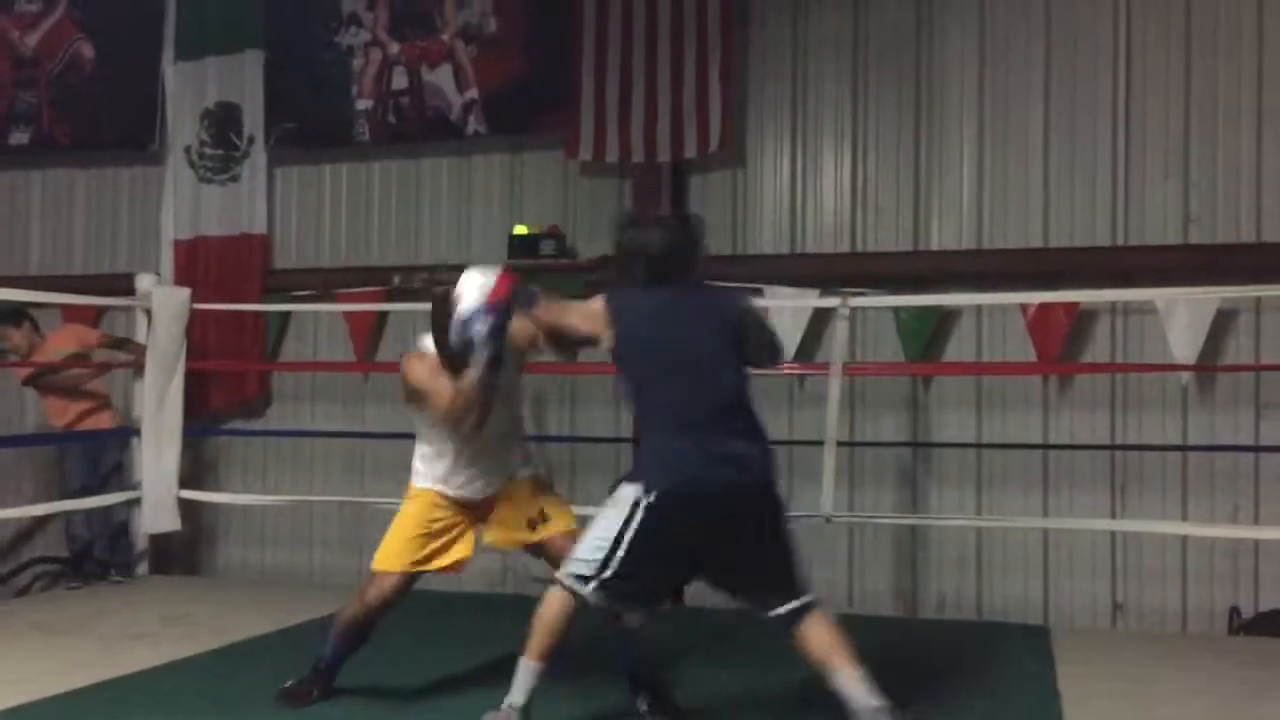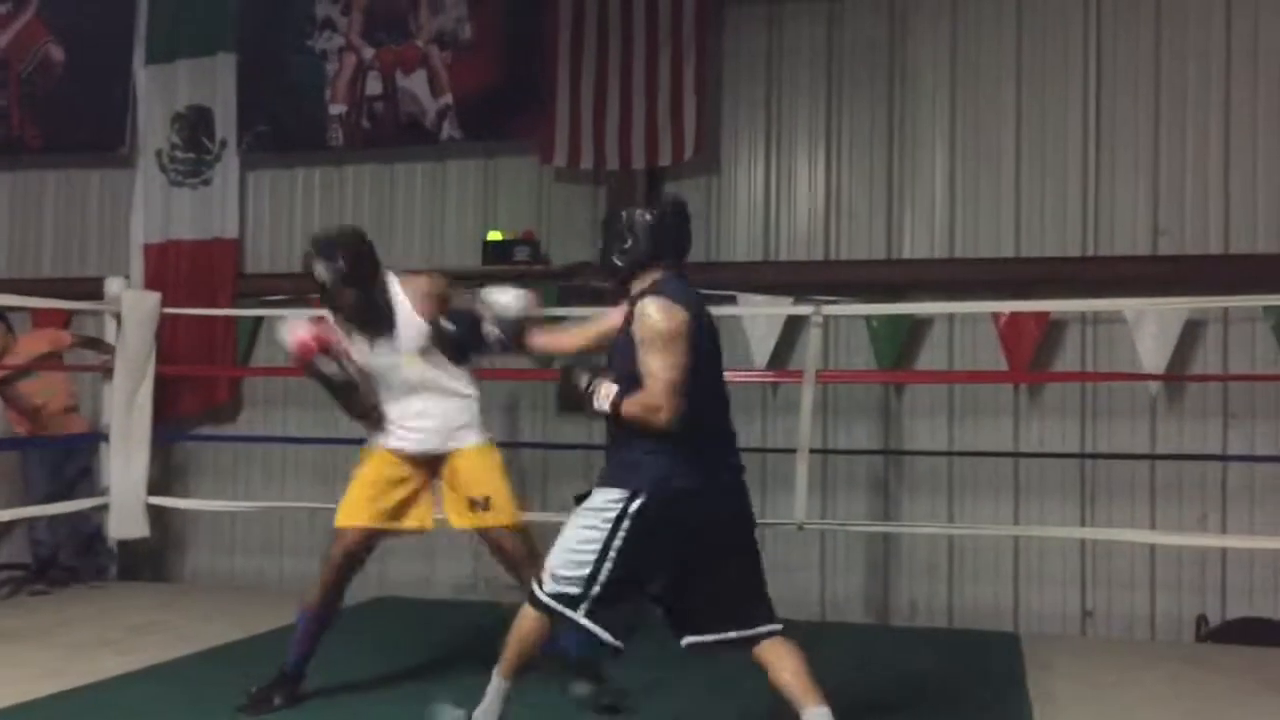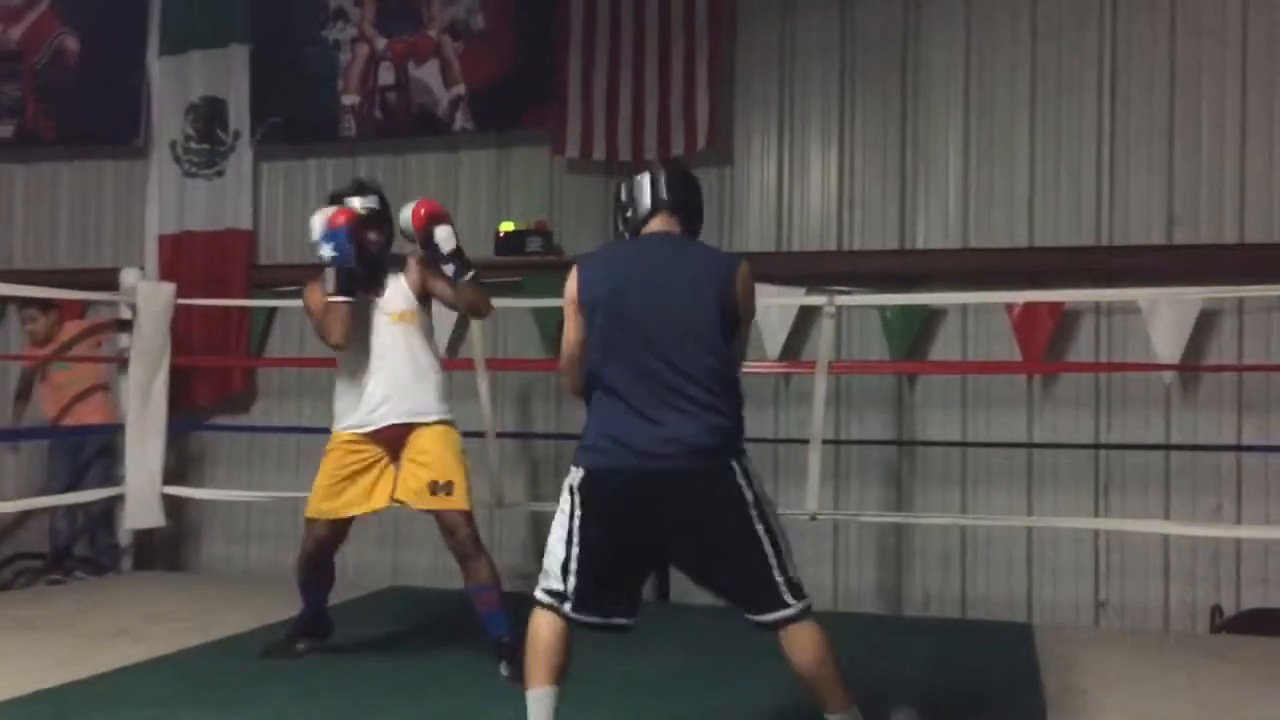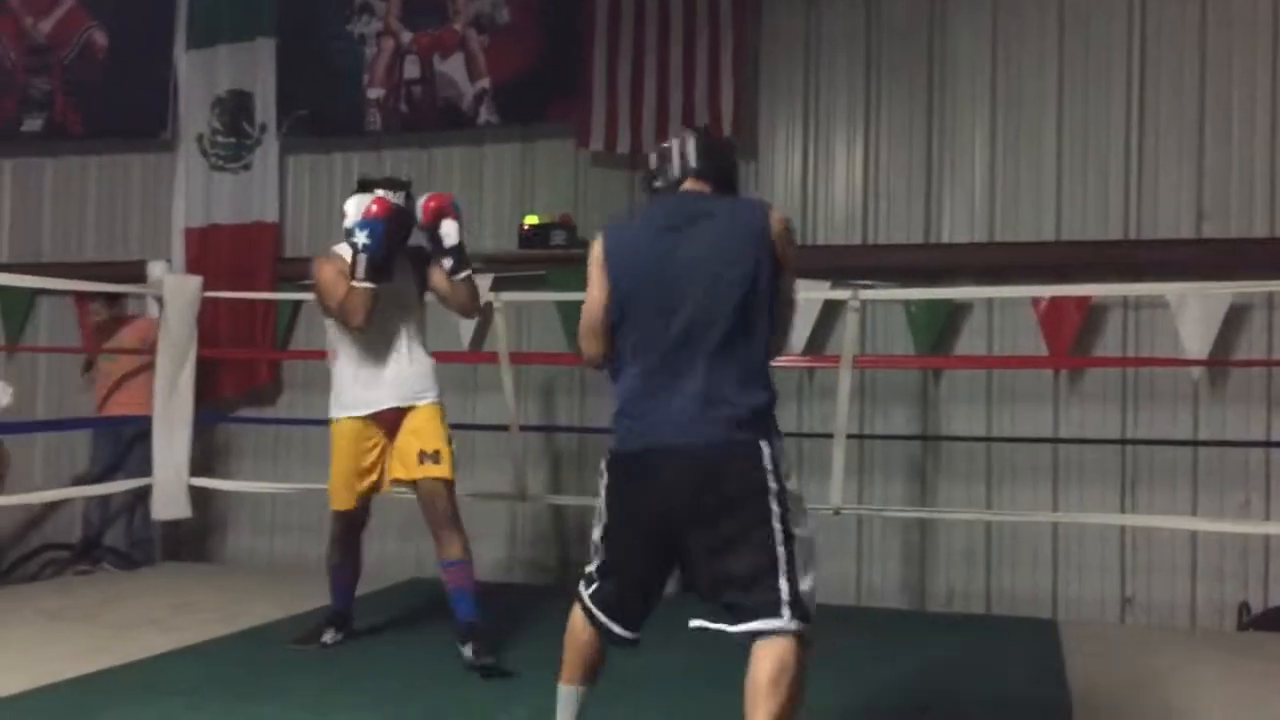
dt=0.3s
person 1, frame 1
left shoulder: (614, 308)
right shoulder: (726, 305)
left elbow: (550, 316)
right elbow: (768, 354)
left hip: (670, 487)
right hip: (747, 480)
left knee: (571, 581)
right knee: (795, 609)
person 1, frame 2
left shoulder: (657, 309)
right shoulder: (674, 301)
left elbow: (662, 410)
right elbow: (579, 338)
left wrist: (601, 393)
right wrist: (512, 336)
left hip: (651, 492)
right hip: (717, 493)
left knee: (546, 596)
right knee: (757, 629)
person 1, frame 3
left shoulder: (588, 273)
right shoulder: (732, 273)
left elbow: (574, 375)
left hip: (610, 467)
right hip: (707, 465)
left knee: (552, 602)
right knee: (786, 608)
person 1, frame 4
left shoulder: (614, 242)
right shoulder: (768, 225)
left elbow: (595, 350)
left hip: (638, 448)
right hip: (736, 446)
left knee: (597, 599)
right knee: (779, 621)
person 2, frame 1
left shoulder: (508, 339)
right shoulder: (420, 365)
right elbow: (464, 413)
right wrist: (484, 348)
left hip: (509, 481)
right hip: (440, 492)
right knee: (379, 594)
right ankle: (321, 674)
person 2, frame 2
left shoulder: (419, 294)
right shoulder: (331, 332)
left elbow: (474, 339)
right elbow: (369, 416)
right wrist: (330, 375)
left hip: (462, 442)
right hip: (396, 448)
left knee: (518, 553)
right knee: (340, 559)
left ankle: (578, 661)
right ankle: (289, 676)
person 2, frame 3
left shoulder: (412, 271)
right shoulder: (323, 286)
left elbow: (478, 309)
right elbow: (336, 336)
left wrist: (448, 254)
right wrist: (338, 267)
left hip: (424, 423)
right hip: (358, 432)
left knee: (462, 534)
right knee: (315, 543)
left ankle: (507, 648)
right ankle: (312, 624)
person 2, frame 4
left shoulder: (415, 259)
right shoulder: (331, 265)
left elbow: (470, 306)
right elbow: (356, 319)
left wrist: (448, 244)
right wrist: (366, 254)
left hip: (417, 403)
right hip: (357, 411)
left knee: (441, 509)
right knee: (346, 522)
left ankle: (471, 633)
right ankle: (339, 618)
person 3, frame 1
left shoulder: (70, 334)
right shoulder: (28, 369)
left elbow: (114, 342)
right elbow: (60, 383)
left wrist: (143, 352)
right wrist: (97, 371)
left hip: (105, 428)
right hip: (72, 437)
left knee: (113, 496)
right knee: (78, 500)
left ankle: (120, 563)
right ankle: (82, 567)
person 3, frame 2
left shoulder: (43, 339)
left elbow: (86, 342)
right wrist: (45, 419)
left hip: (73, 435)
right hip: (36, 441)
left knee: (82, 502)
right knee: (39, 506)
left ankle: (95, 566)
right ankle: (45, 571)
person 3, frame 3
left shoulder: (83, 331)
right shoulder: (36, 352)
left elbow: (122, 325)
right elbow: (23, 389)
right wrist: (14, 425)
left hip: (98, 425)
right hip: (62, 431)
left knee: (95, 493)
right knee: (59, 494)
left ankle: (104, 559)
right ankle: (60, 561)
person 3, frame 4
left shoulder: (141, 327)
right shoulder: (98, 335)
left hip: (138, 419)
right hip: (106, 420)
left knee: (135, 486)
right knee: (96, 482)
left ankle: (139, 552)
right ankle: (90, 550)
